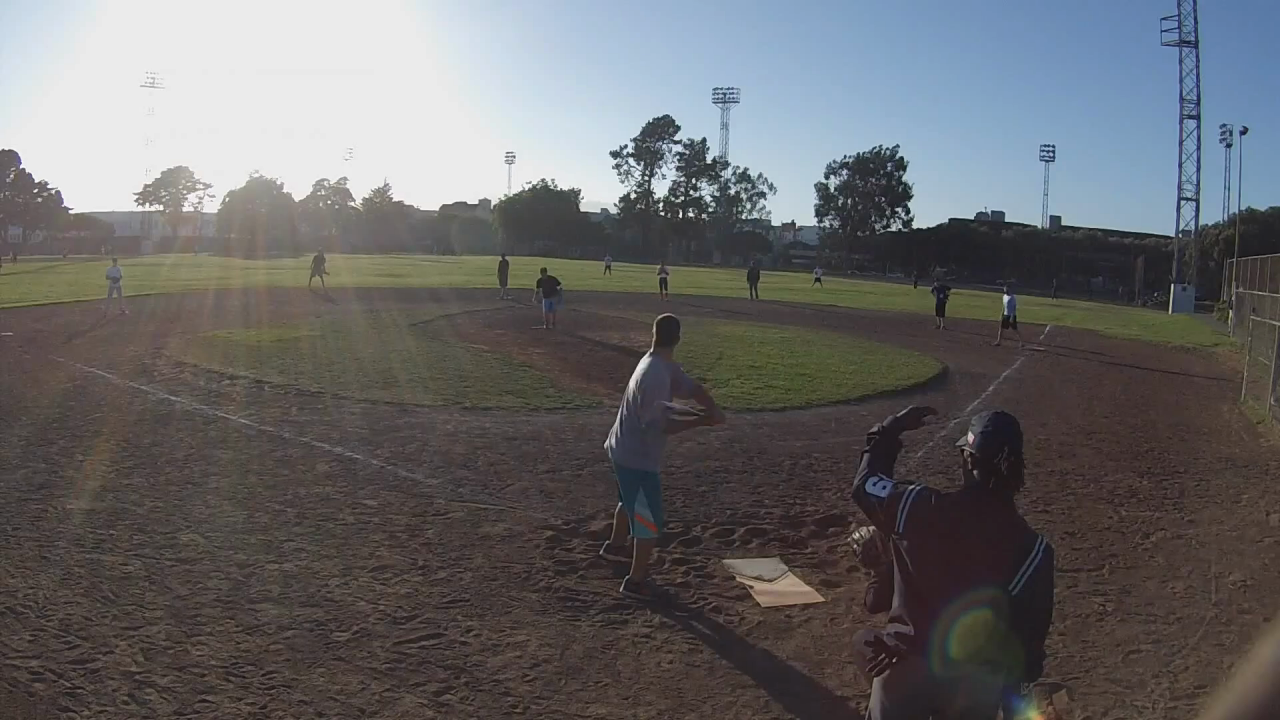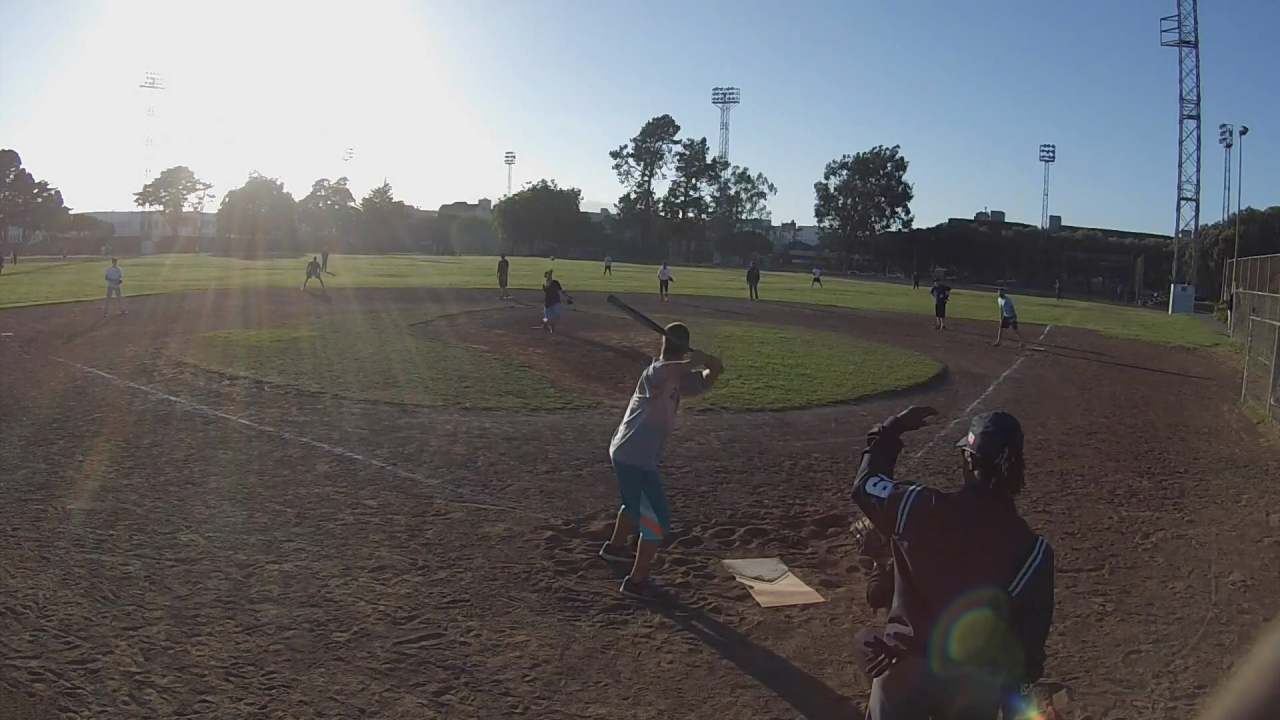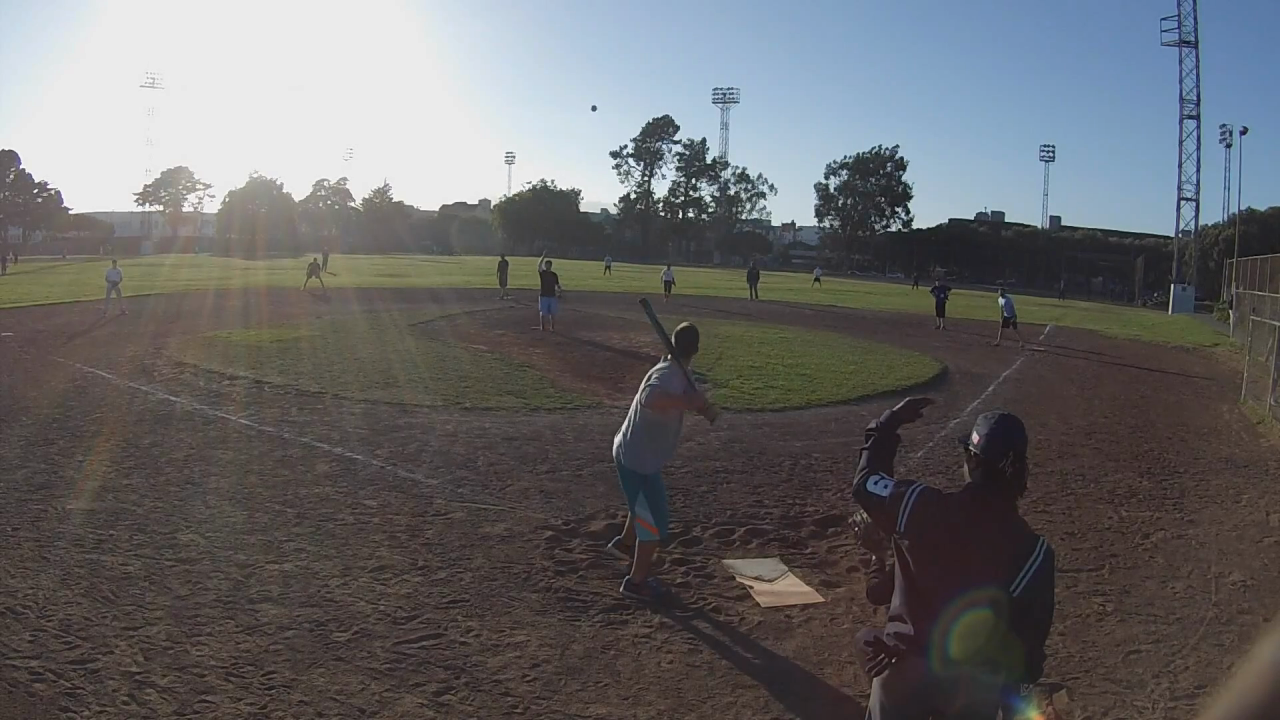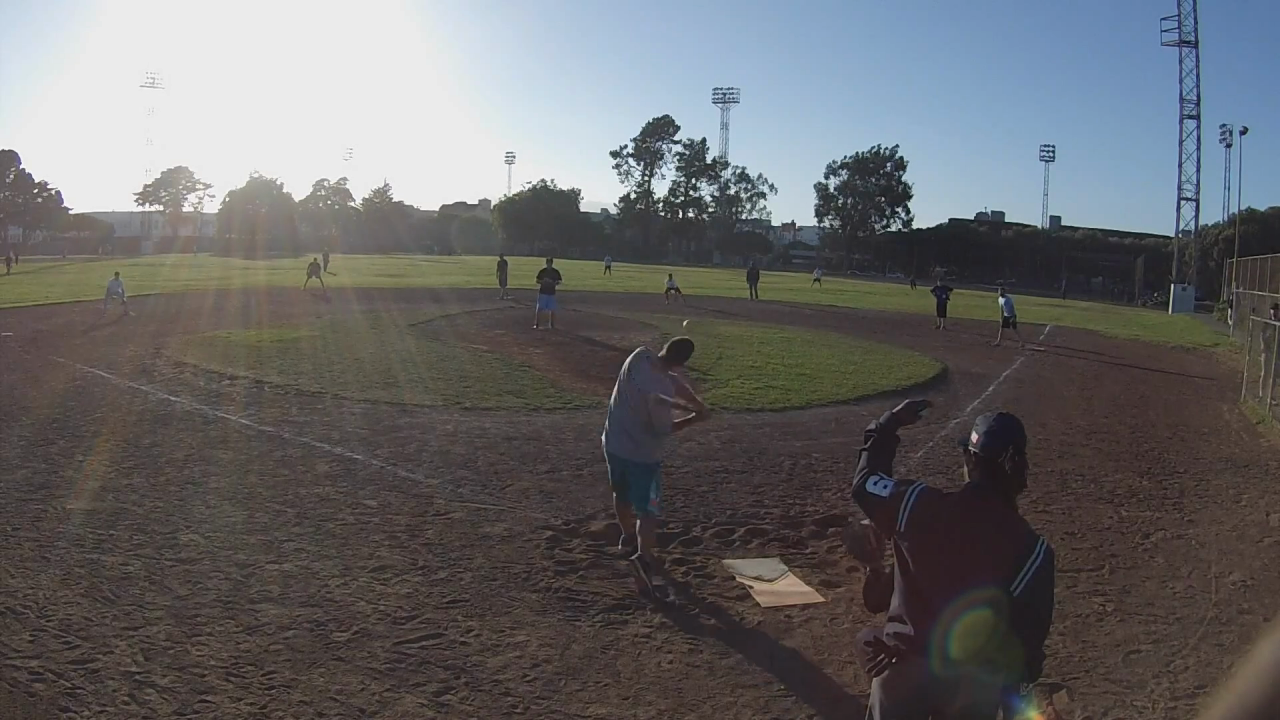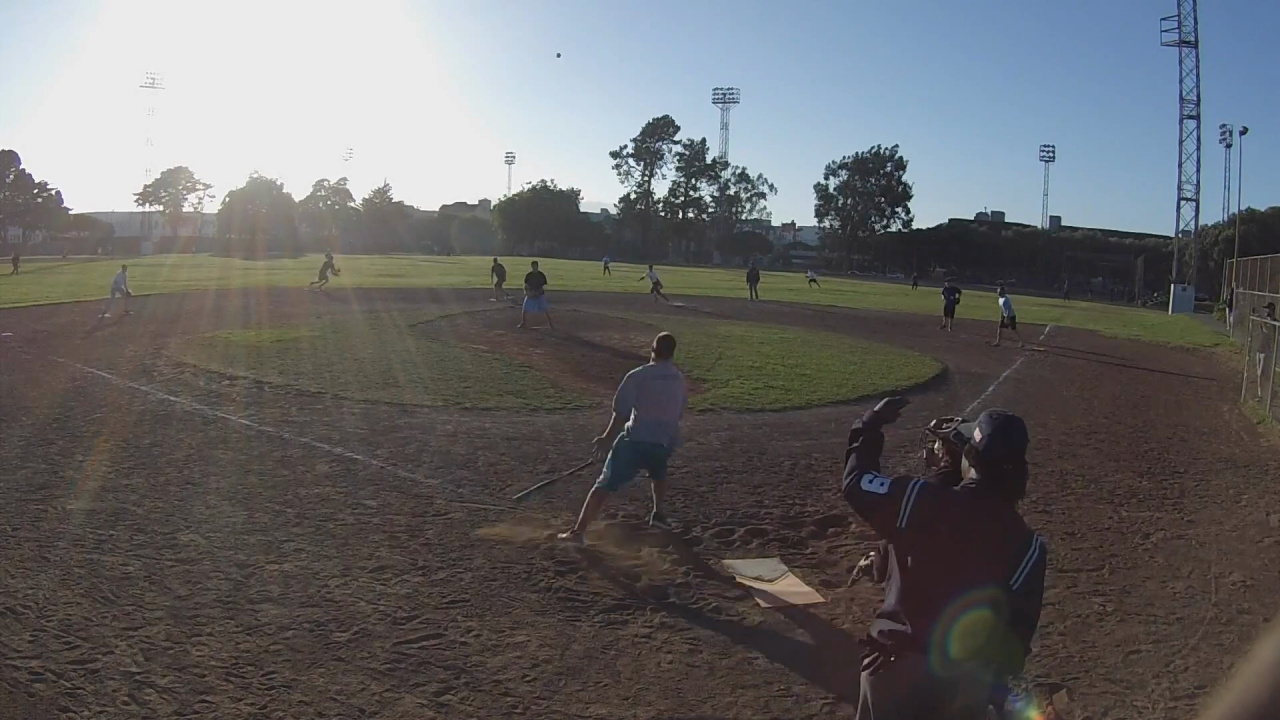
dt=0.7s
person 1, frame 1
left shoulder: (919, 509)
right shoulder: (1031, 550)
left elbow: (865, 485)
right elbow: (1031, 634)
left wrist: (890, 430)
right wrist: (1016, 693)
left hip: (907, 671)
right hip: (978, 684)
person 1, frame 2
left shoulder: (919, 509)
right shoulder: (1031, 551)
left elbow: (865, 484)
right elbow: (1030, 635)
left wrist: (891, 430)
right wrist: (1017, 691)
left hip: (906, 671)
right hip: (978, 684)
person 1, frame 3
left shoulder: (920, 508)
right shoulder: (1032, 551)
left elbow: (866, 482)
right elbow: (1032, 633)
left wrist: (888, 424)
right wrist: (1017, 684)
left hip: (906, 671)
right hip: (977, 685)
person 1, frame 4
left shoulder: (920, 508)
right shoulder: (1031, 551)
left elbow: (865, 482)
right elbow: (1030, 632)
left wrist: (888, 425)
right wrist: (1017, 688)
left hip: (905, 670)
right hip: (976, 682)
person 1, frame 5
left shoulder: (916, 502)
right shoulder: (1026, 546)
left elbow: (856, 482)
right elbow: (1019, 627)
left wrist: (871, 424)
right wrist: (998, 682)
left hip: (896, 664)
right hip: (966, 676)
person 2, frame 1
left shoulder: (660, 364)
right shoulder: (656, 374)
left elbow: (692, 386)
right elbow: (656, 424)
left wrist: (712, 409)
right wrist: (701, 420)
left hip: (625, 448)
right hip: (638, 455)
left knee: (631, 502)
right knee: (649, 517)
left ankle: (615, 546)
right ankle: (637, 582)
person 2, frame 2
left shoulder: (677, 372)
right shoulder: (659, 371)
left elbow: (705, 381)
right elbow: (655, 377)
left wrist: (712, 367)
right wrist: (692, 362)
left hip: (630, 452)
right hip: (635, 457)
left knee: (635, 504)
right knee: (656, 520)
left ankle: (615, 546)
right ankle: (636, 581)
person 2, frame 3
left shoulder: (679, 374)
right shoulder: (666, 375)
left elbow: (694, 402)
right elbow: (650, 399)
left wrist: (702, 404)
right wrist: (688, 400)
left hip: (638, 452)
right hip: (638, 457)
left knee: (644, 505)
right knee: (654, 520)
left ankle: (625, 542)
right ankle: (637, 582)
person 2, frame 4
left shoulder: (640, 355)
right shoulder: (661, 387)
right elbow: (665, 430)
left wrist: (695, 402)
right wrist: (695, 414)
left hip: (613, 446)
right hip: (644, 455)
left knee: (621, 493)
right knee: (647, 510)
left ankle: (628, 535)
right ankle: (645, 557)
person 2, frame 5
left shoulder: (637, 376)
right shoulder: (680, 380)
left elbow: (622, 410)
left wrist: (607, 438)
left hip: (636, 439)
right hip: (666, 443)
left knee: (603, 485)
right knee: (658, 473)
left ankle: (578, 531)
right ankle: (658, 512)
